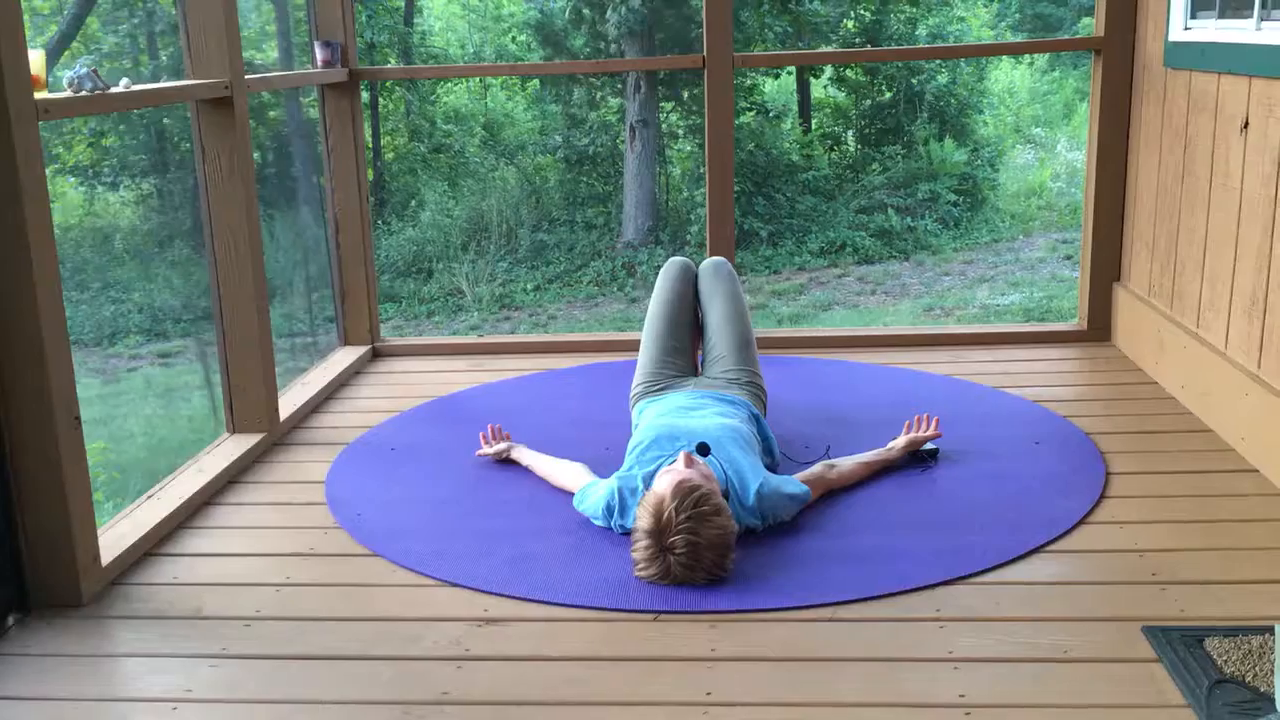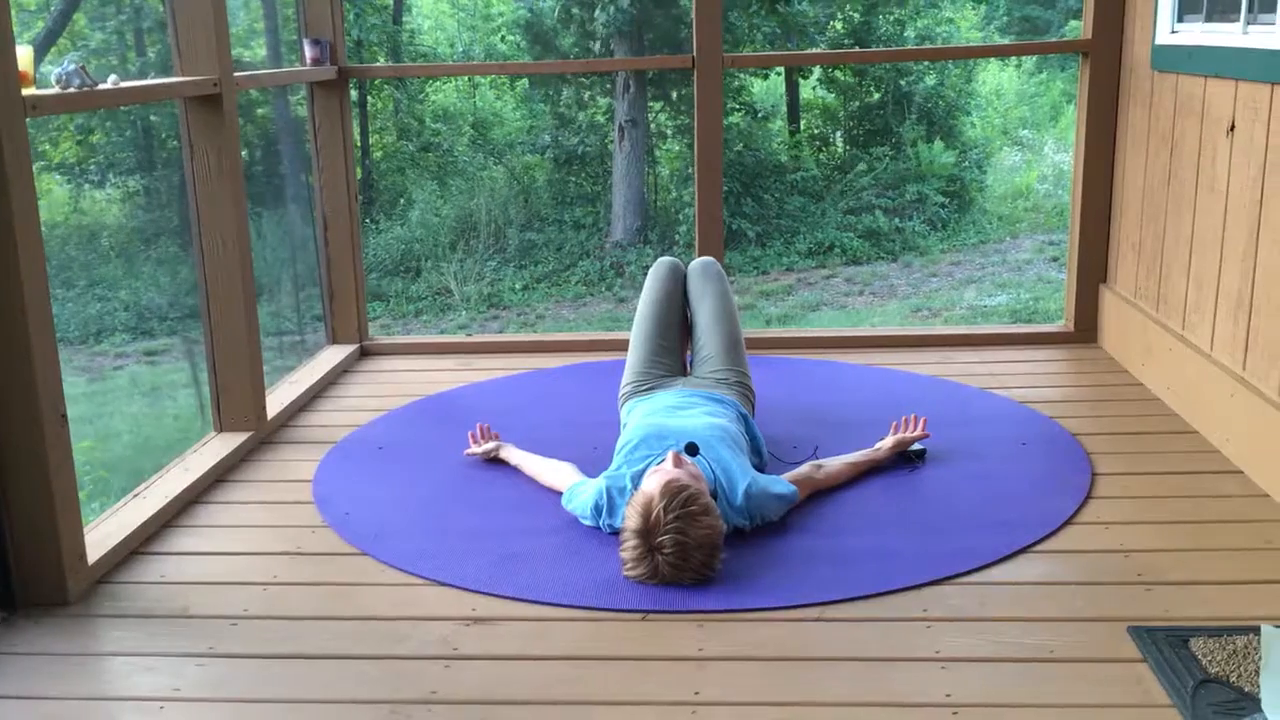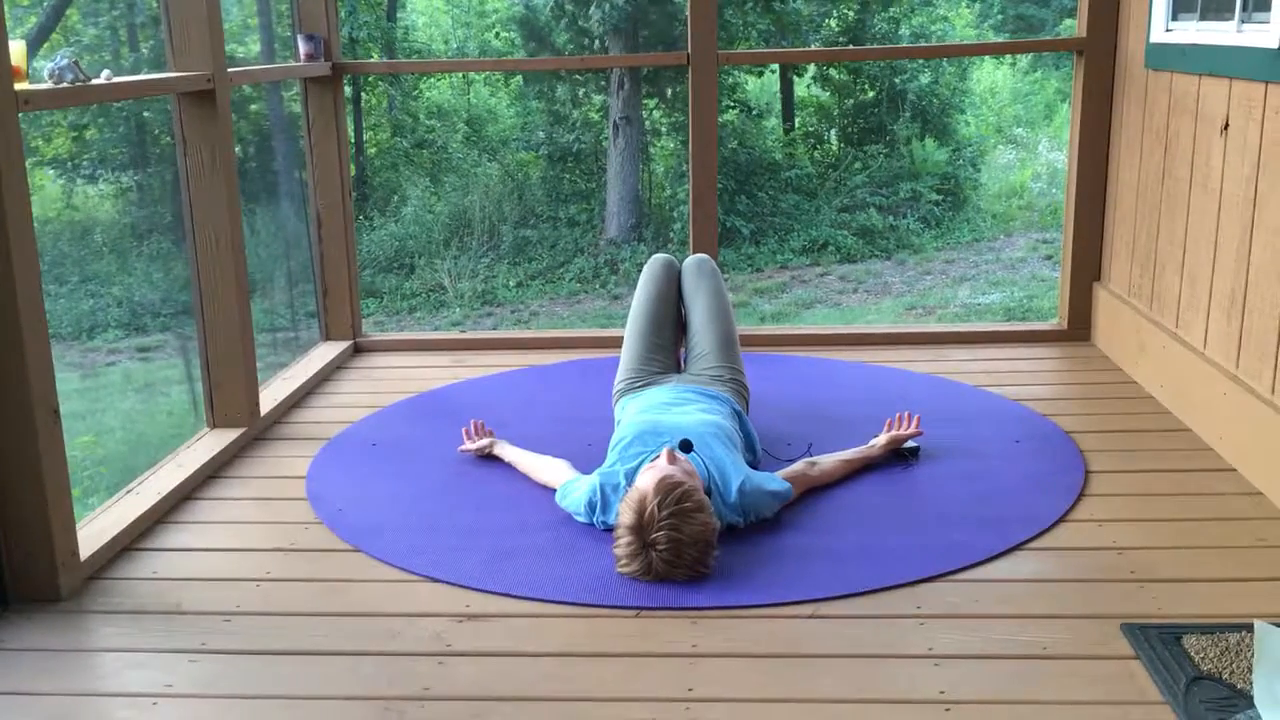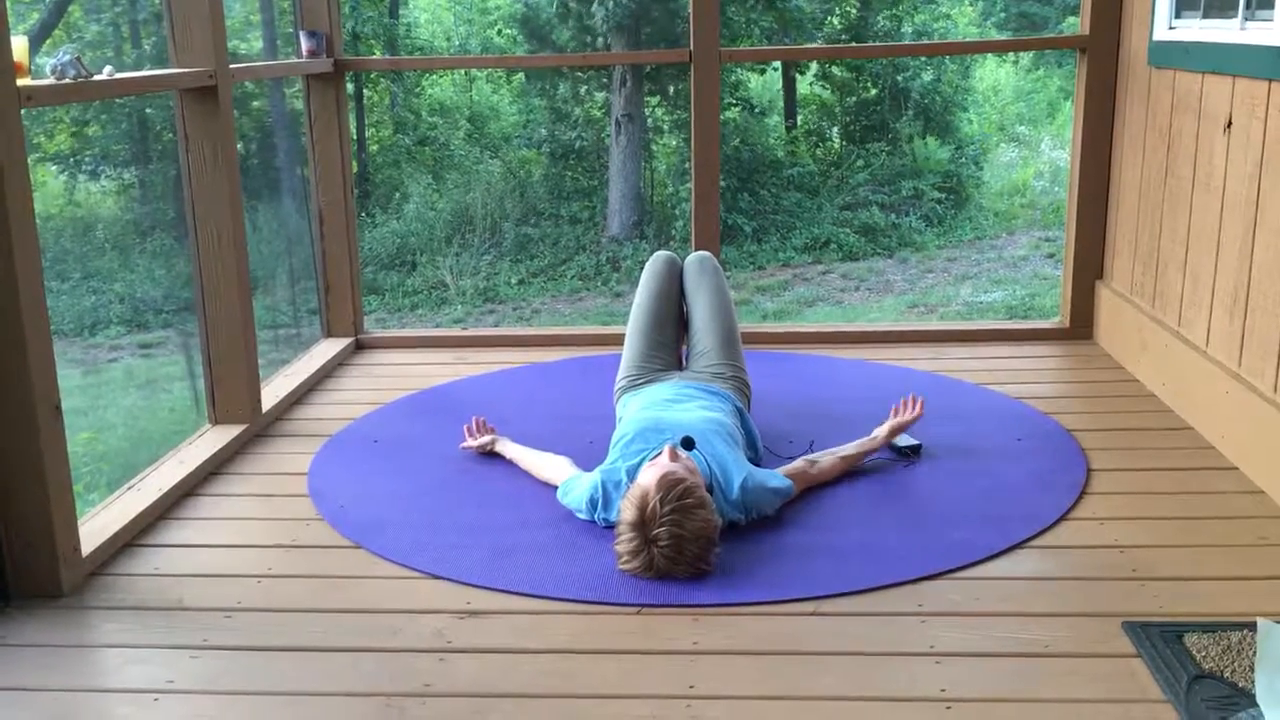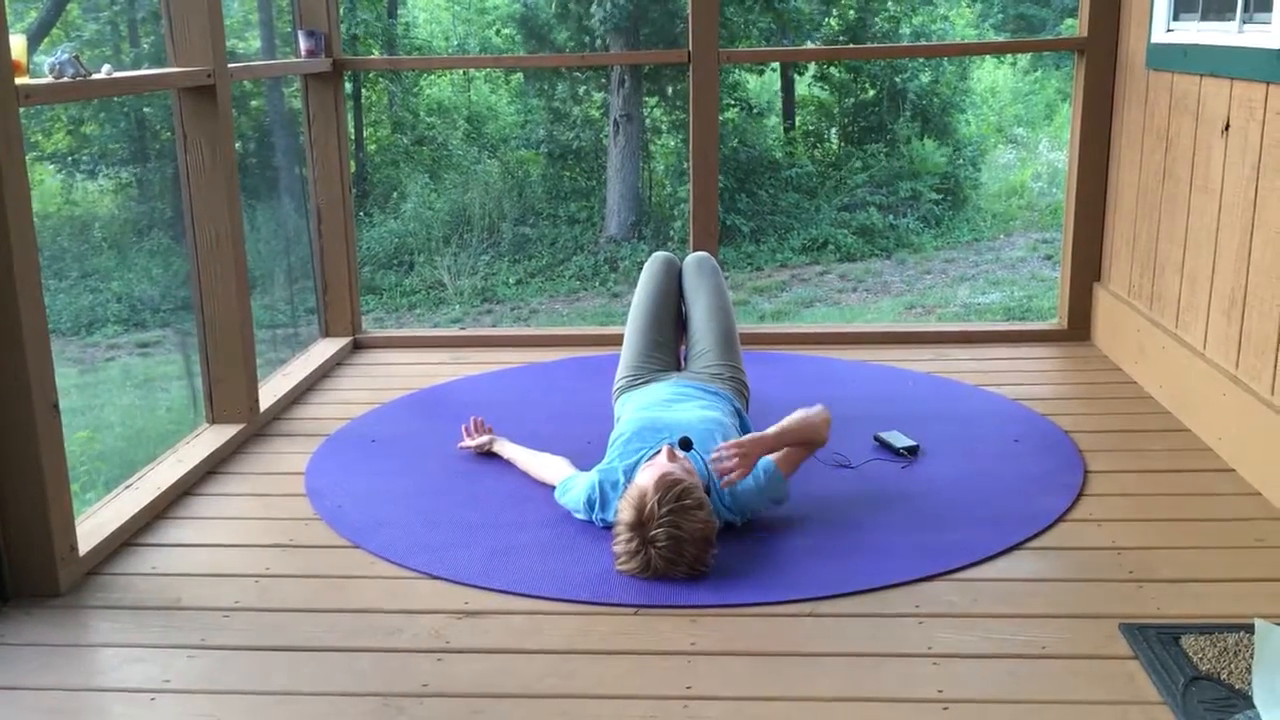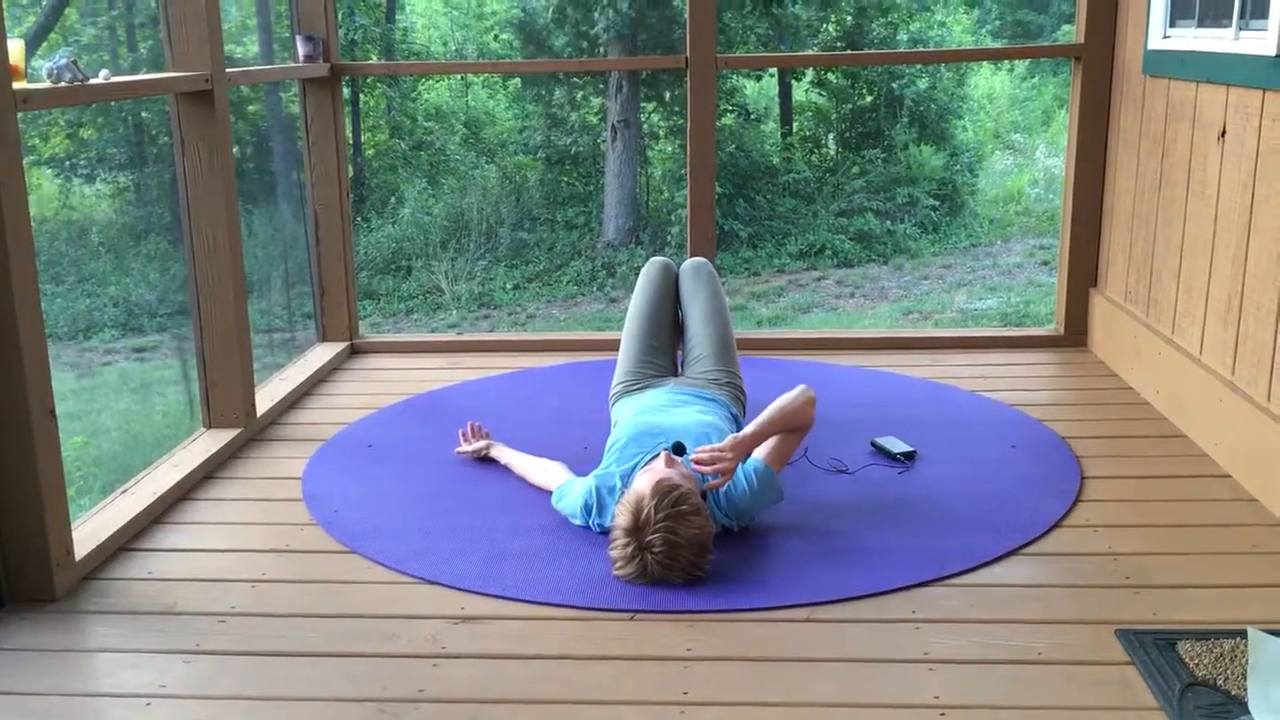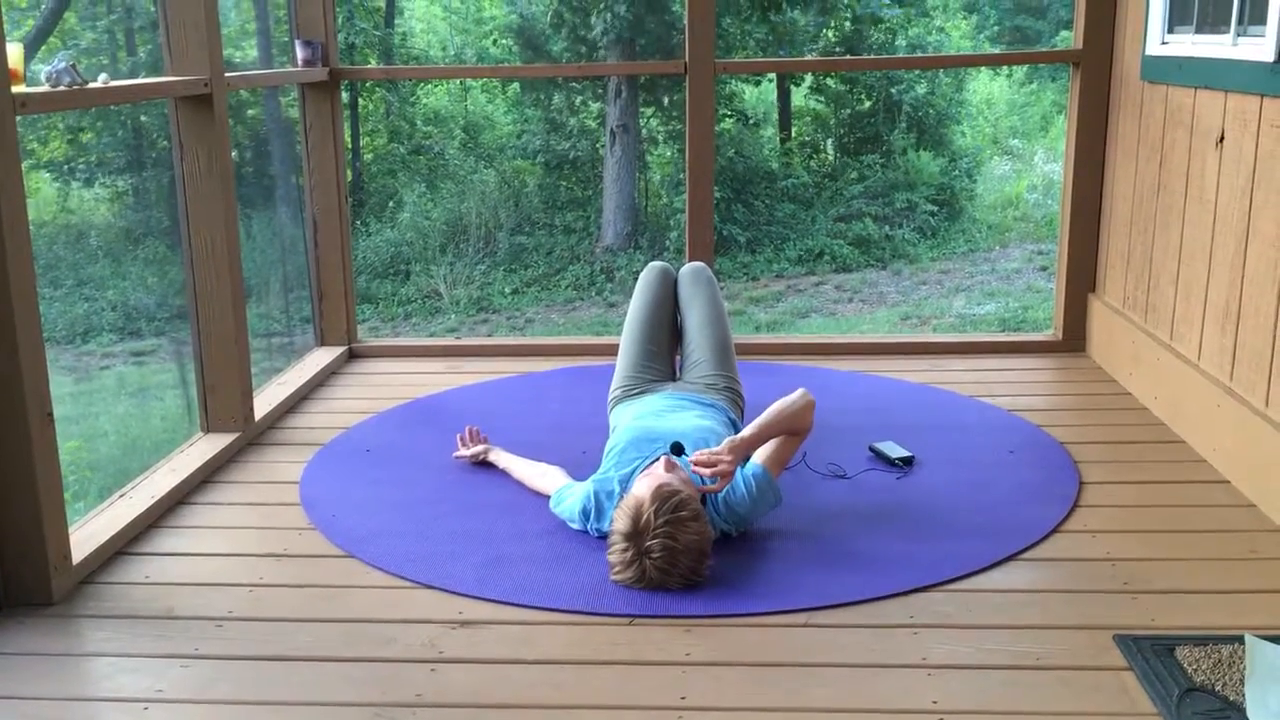
dt=0.5s
person 1, frame 1
left shoulder: (619, 504)
right shoulder: (758, 501)
left elbow: (573, 474)
right elbow: (827, 472)
left wrist: (511, 450)
right wrist: (899, 448)
left hip: (658, 399)
right hip: (734, 400)
left knee: (678, 268)
right knee: (715, 268)
person 1, frame 2
left shoulder: (607, 504)
right shoulder: (746, 501)
left elbow: (562, 474)
right elbow: (815, 473)
left wrist: (502, 450)
right wrist: (883, 451)
left hip: (647, 398)
right hip: (723, 399)
left knee: (666, 268)
right knee: (704, 268)
person 1, frame 3
left shoulder: (602, 500)
right shoulder: (740, 497)
left elbow: (558, 471)
right elbow: (808, 470)
left wrist: (497, 446)
right wrist: (876, 447)
left hip: (641, 395)
right hip: (717, 396)
left knee: (662, 265)
right knee: (699, 265)
person 1, frame 4
left shoulder: (601, 498)
right shoulder: (742, 495)
left elbow: (561, 469)
right elbow: (811, 468)
left wrist: (500, 443)
right wrist: (886, 431)
left hip: (641, 391)
right hip: (718, 393)
left knee: (663, 263)
right knee: (700, 262)
person 1, frame 5
left shoulder: (600, 498)
right shoulder: (738, 497)
left elbow: (556, 467)
right elbow: (819, 421)
left wrist: (496, 442)
right wrist: (759, 442)
left hip: (640, 392)
right hip: (716, 392)
left knee: (663, 264)
right knee: (699, 264)
person 1, frame 6
left shoulder: (596, 503)
right shoulder: (735, 500)
left elbow: (552, 472)
right elbow: (804, 398)
left wrist: (494, 448)
right wrist: (744, 442)
left hip: (637, 396)
right hip: (714, 397)
left knee: (660, 268)
right knee: (696, 269)
person 1, frame 7
left shoulder: (595, 508)
right shoulder: (733, 505)
left elbow: (549, 475)
right elbow: (802, 403)
left wrist: (492, 452)
right wrist: (742, 443)
left hip: (636, 400)
right hip: (712, 402)
left knee: (658, 273)
right knee: (694, 273)
